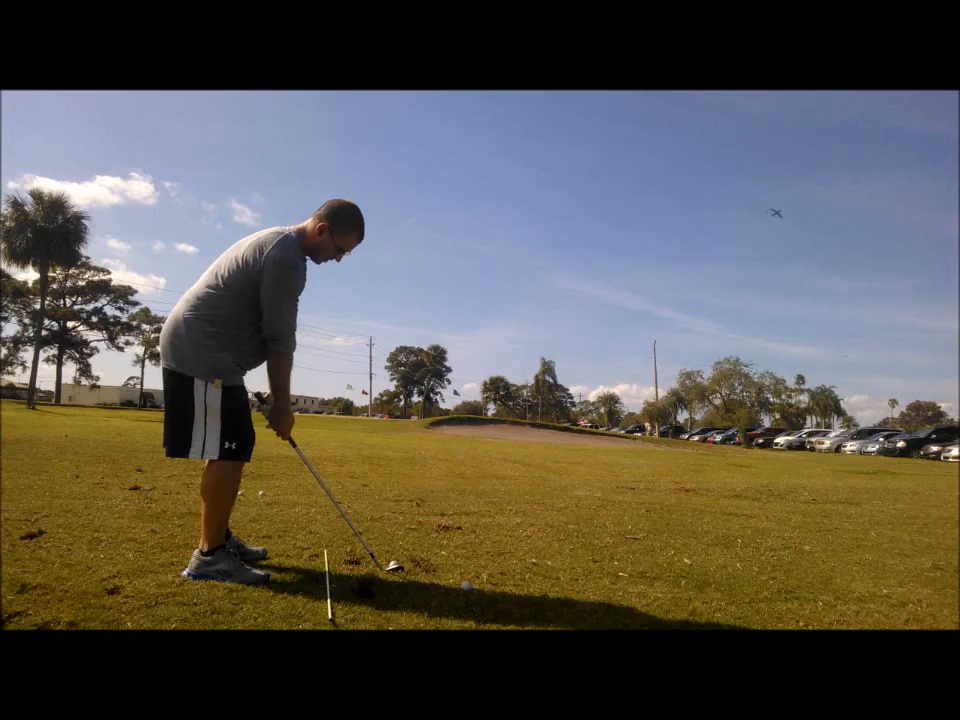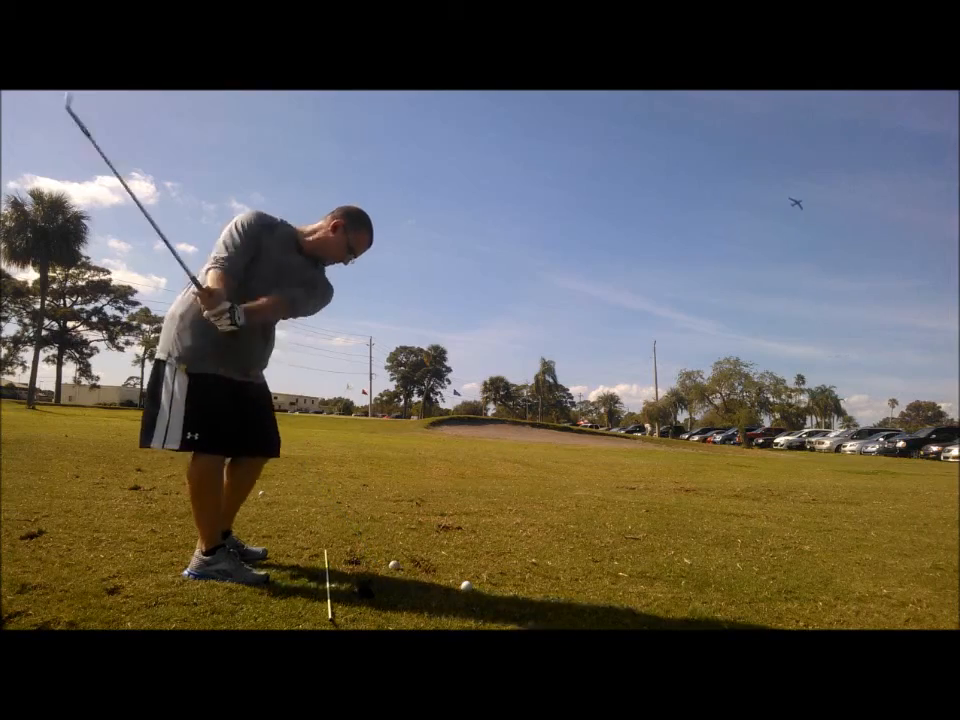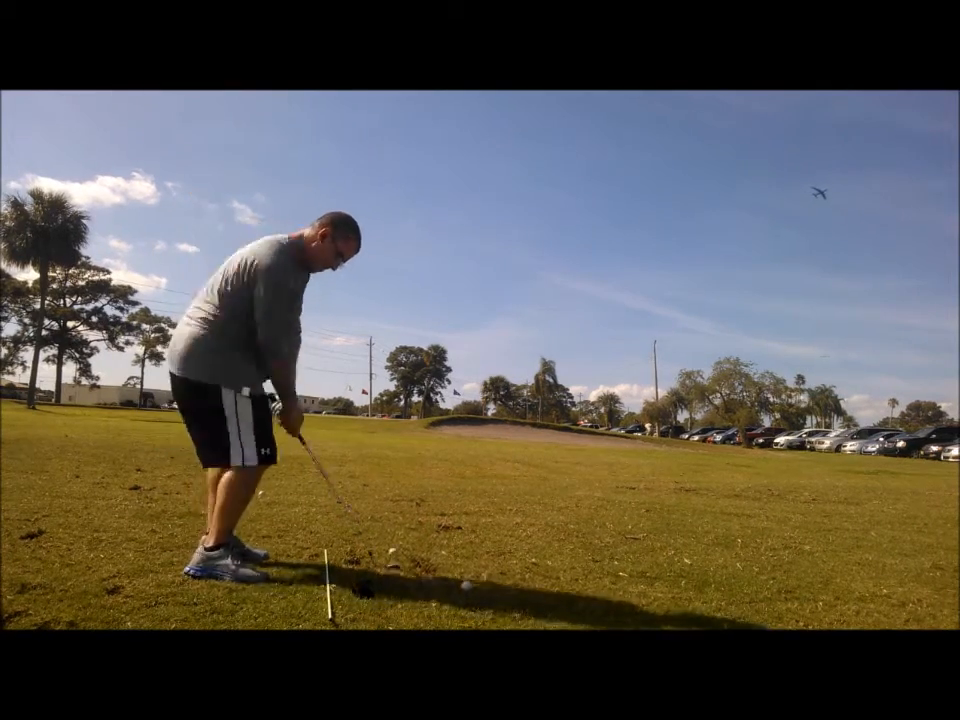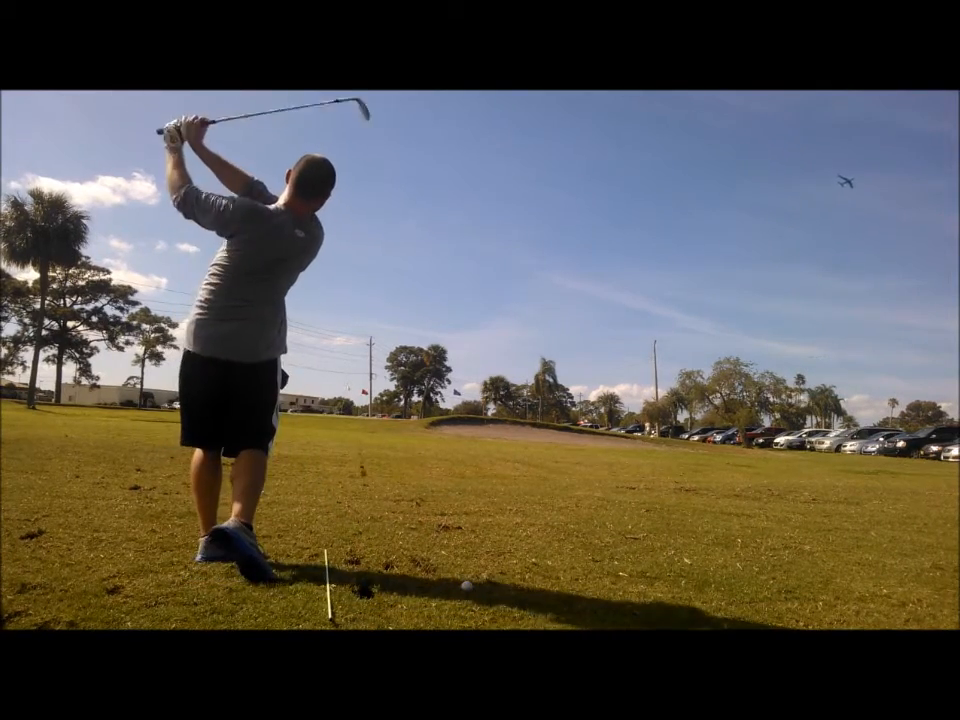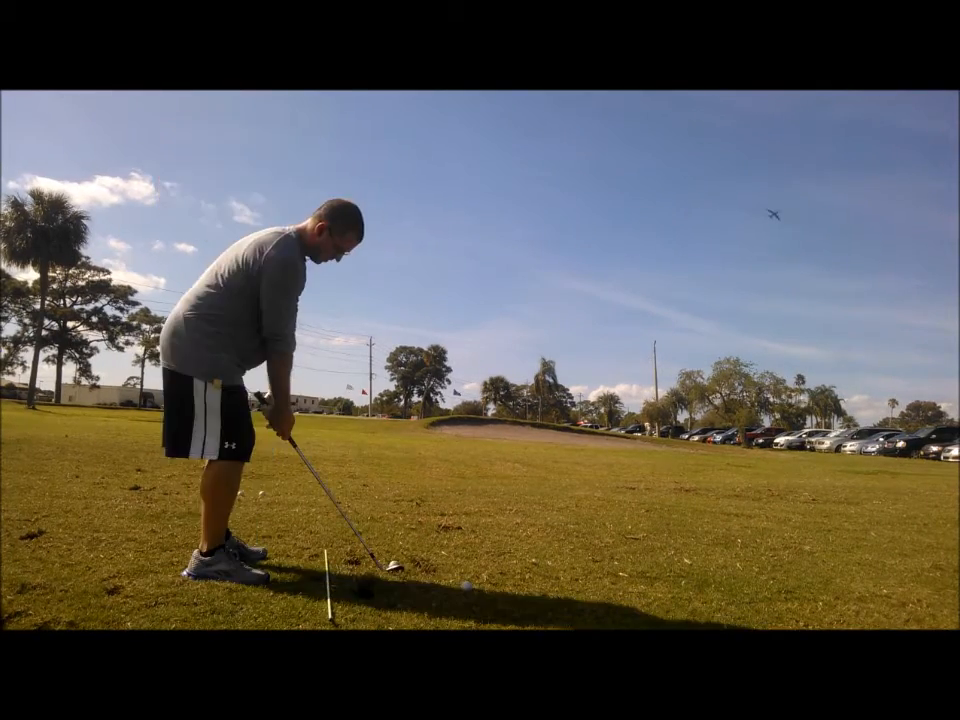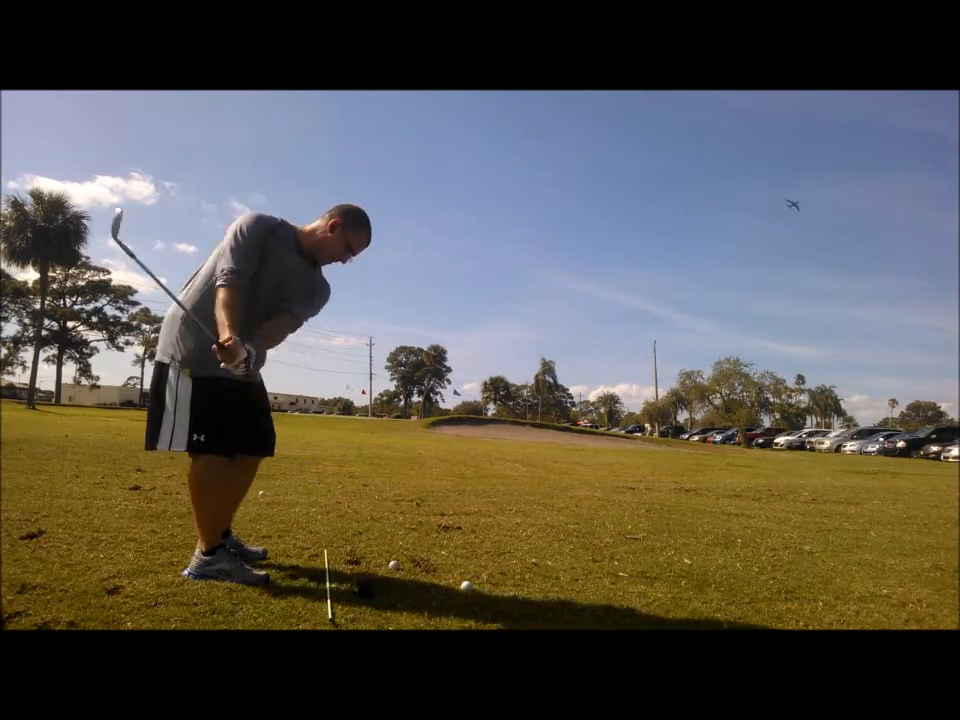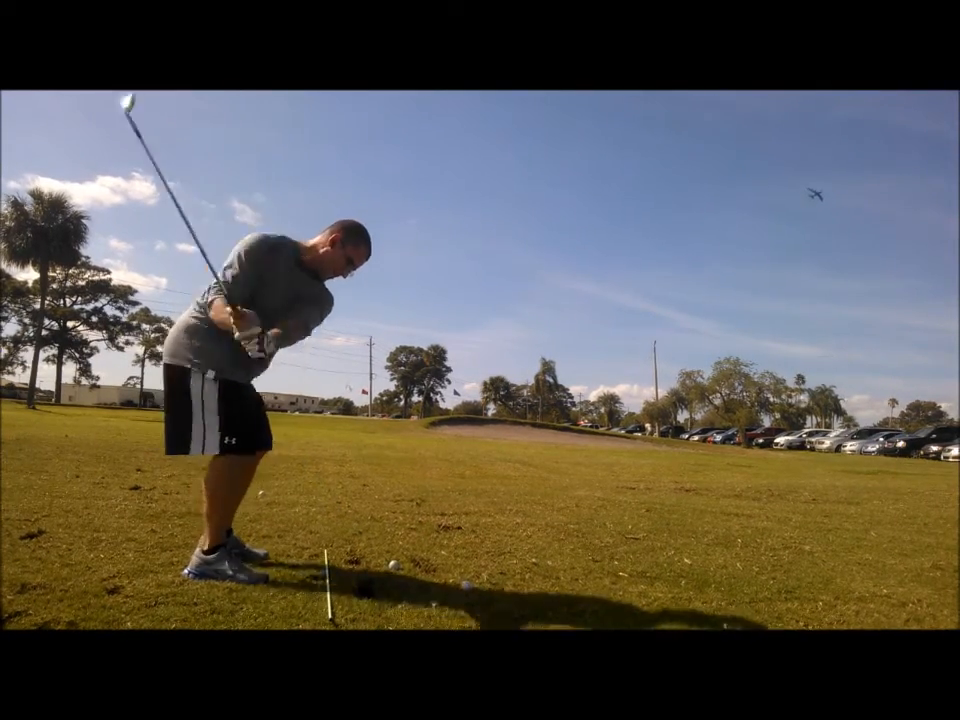
dt=0.7s
person 1, frame 1
left shoulder: (282, 248)
right shoulder: (284, 256)
left elbow: (278, 334)
right elbow: (280, 340)
left wrist: (276, 396)
right wrist: (282, 404)
left hip: (214, 354)
right hip: (199, 351)
left knee: (234, 450)
right knee: (227, 452)
left ankle: (220, 538)
right ankle: (208, 555)
person 1, frame 2
left shoulder: (318, 287)
right shoulder: (258, 226)
left elbow: (278, 304)
right elbow: (221, 267)
left wrist: (235, 314)
right wrist: (218, 299)
left hip: (243, 364)
right hip: (193, 347)
left knee: (256, 451)
right knee: (209, 449)
left ankle: (221, 537)
right ankle: (209, 554)
person 1, frame 3
left shoulder: (279, 248)
right shoulder: (280, 267)
left elbow: (285, 340)
right elbow: (275, 346)
left wrist: (286, 400)
right wrist: (289, 400)
left hip: (193, 361)
right hip: (217, 367)
left knee: (226, 454)
right knee: (250, 457)
left ankle: (219, 538)
right ankle: (212, 552)
person 1, frame 4
left shoulder: (250, 217)
right shoulder: (312, 236)
left elbow: (183, 196)
right elbow: (255, 189)
left wrist: (175, 147)
right wrist: (199, 147)
left hip: (204, 344)
right hip: (257, 354)
left knee: (207, 445)
right knee: (252, 445)
left ankle: (210, 537)
right ankle: (239, 524)
person 1, frame 5
left shoulder: (280, 246)
right shoulder: (285, 256)
left elbow: (274, 333)
right elbow: (279, 338)
left wrist: (276, 399)
right wrist: (282, 403)
left hip: (210, 354)
right hip: (200, 353)
left knee: (231, 449)
right knee: (227, 451)
left ankle: (218, 539)
right ankle: (209, 555)
person 1, frame 6
left shoulder: (316, 287)
right shoulder: (259, 228)
left elbow: (284, 321)
right elbow: (229, 281)
left wrist: (250, 350)
right wrist: (228, 335)
left hip: (241, 362)
right hip: (192, 349)
left knee: (250, 451)
right knee: (210, 450)
left ankle: (220, 537)
right ankle: (208, 554)
person 1, frame 7
left shoulder: (321, 299)
right shoulder: (266, 247)
left elbow: (292, 329)
right elbow: (218, 299)
left wrist: (267, 337)
right wrist: (238, 323)
left hip: (232, 368)
right hip: (198, 355)
left knee: (249, 449)
right knee: (232, 450)
left ankle: (219, 537)
right ankle: (209, 555)
